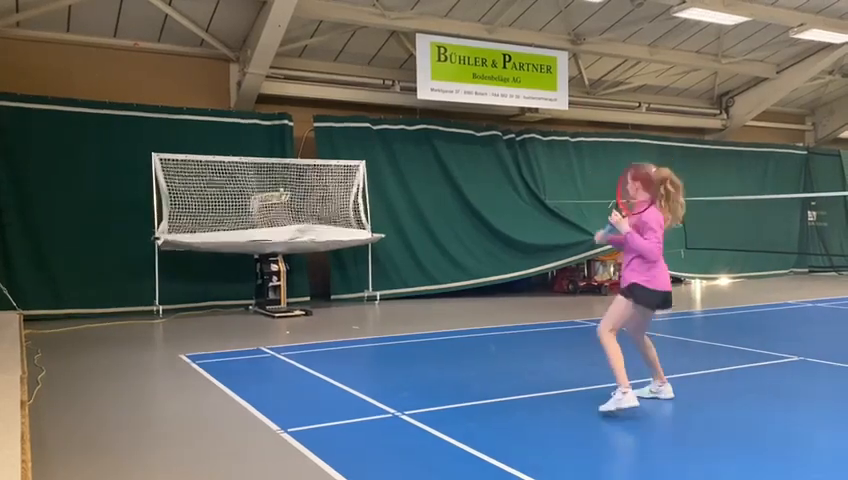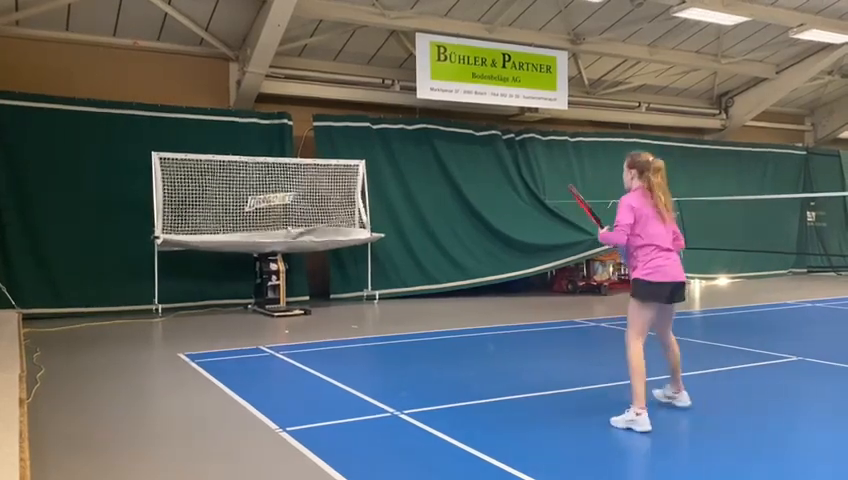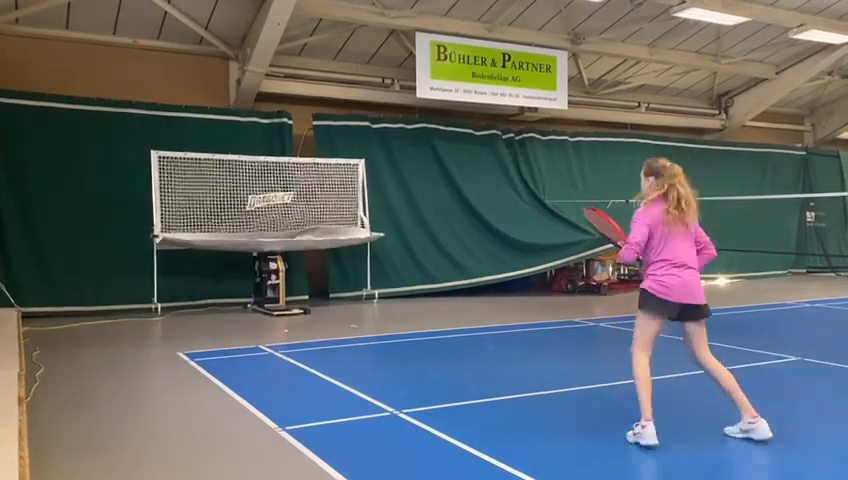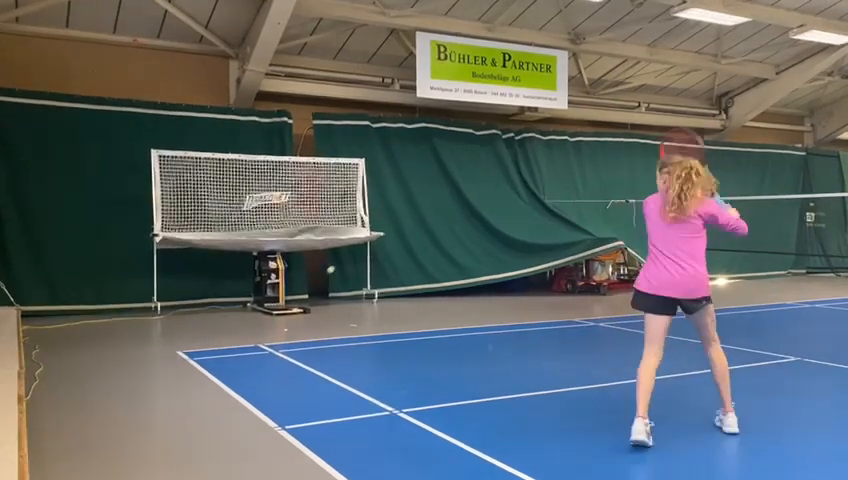
dt=0.3s
person 1, frame 1
left shoulder: (650, 214)
right shoulder: (644, 212)
left elbow: (653, 254)
right elbow: (627, 241)
left wrist: (624, 230)
right wrist: (609, 236)
left hip: (645, 285)
right hip: (651, 285)
left knee: (605, 331)
right knee: (637, 333)
left ankle: (624, 391)
right ankle: (660, 383)
person 1, frame 2
left shoulder: (629, 200)
right shoulder: (660, 204)
left elbow: (620, 238)
right elbow: (679, 242)
left wrist: (603, 234)
left hip: (650, 277)
right hip: (674, 275)
left knee: (634, 341)
right knee: (664, 334)
left ankle: (638, 412)
right ankle: (676, 390)
person 1, frame 3
left shoulder: (644, 214)
right shoulder: (687, 213)
left elbow: (629, 256)
right elbow: (708, 252)
left wrist: (621, 253)
left hip: (660, 290)
right hip: (692, 291)
left knee: (639, 353)
right knee: (704, 358)
left ankle: (646, 426)
right ankle: (752, 419)
person 1, frame 4
left shoulder: (650, 204)
right shoulder: (704, 204)
right elbow: (741, 229)
right wrist: (732, 215)
left hip: (656, 287)
right hip: (694, 285)
left knee: (652, 355)
right knee: (712, 344)
left ankle: (641, 422)
right ankle: (728, 414)
